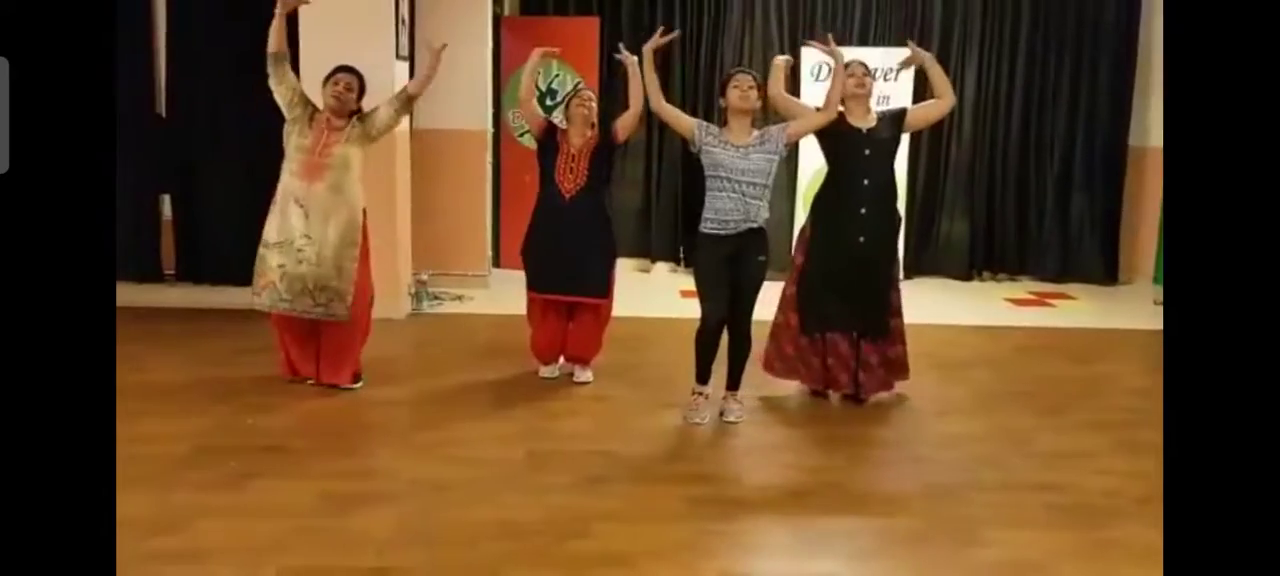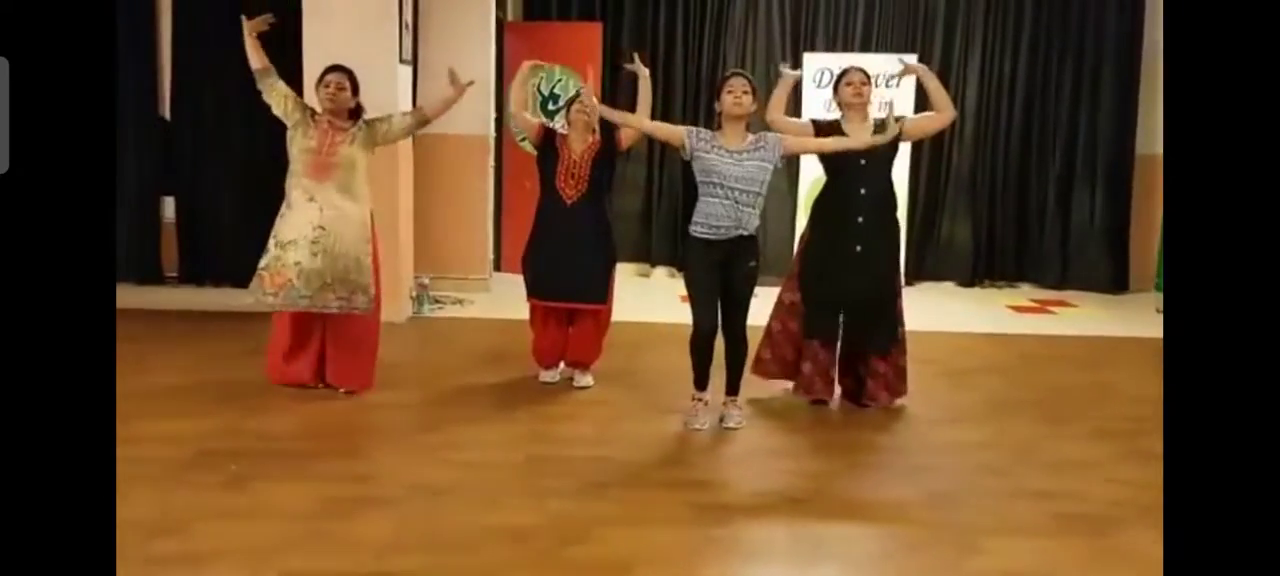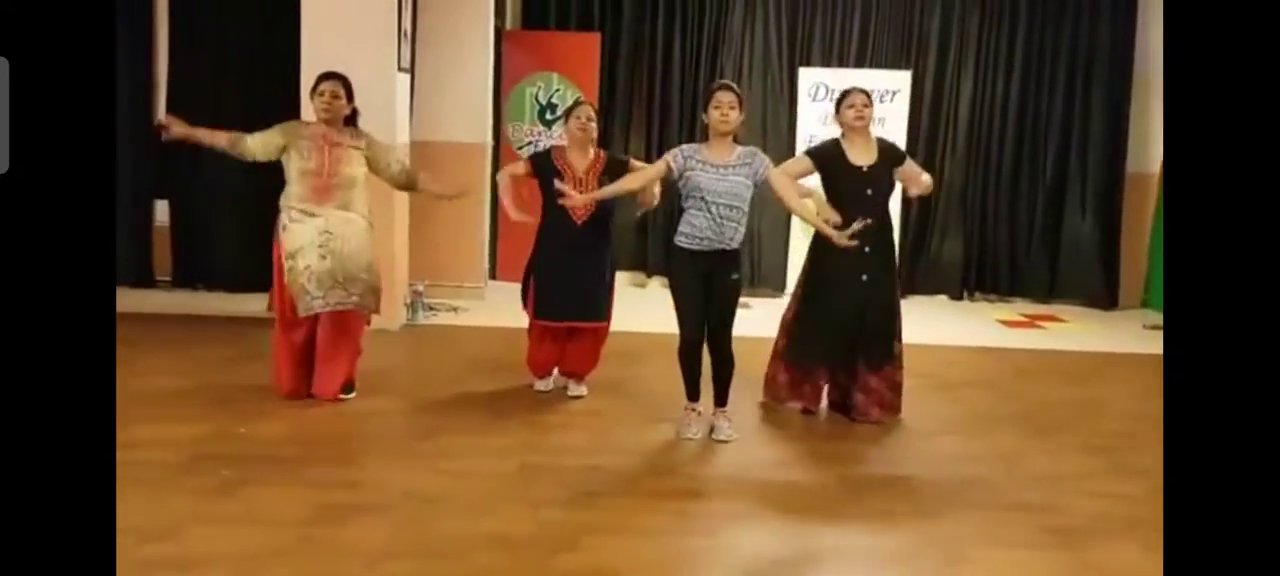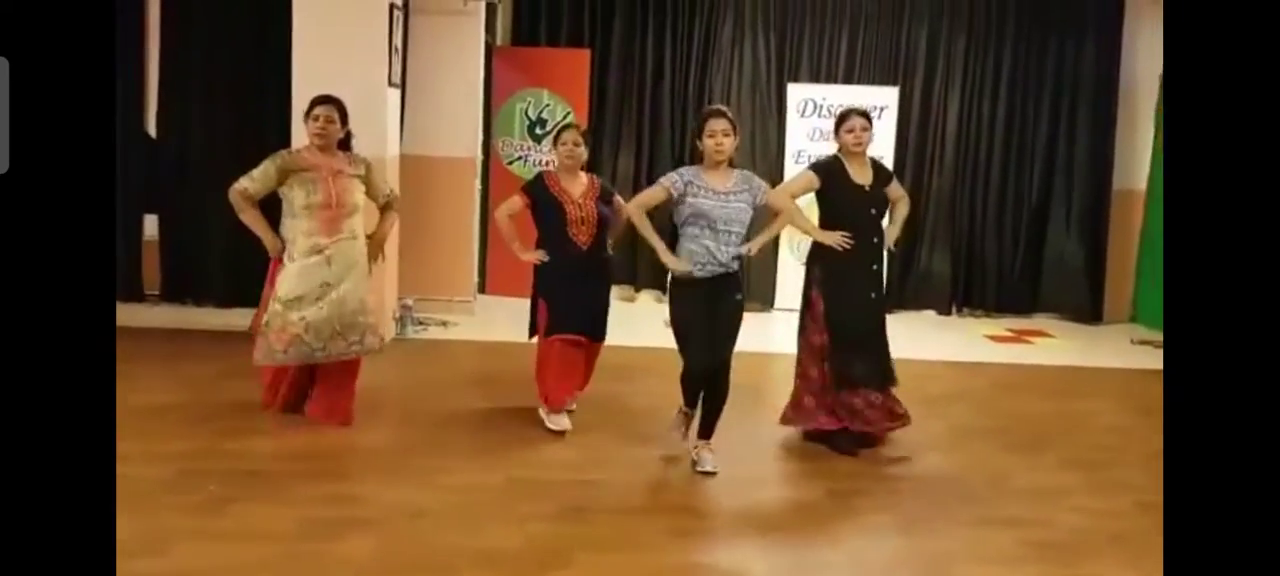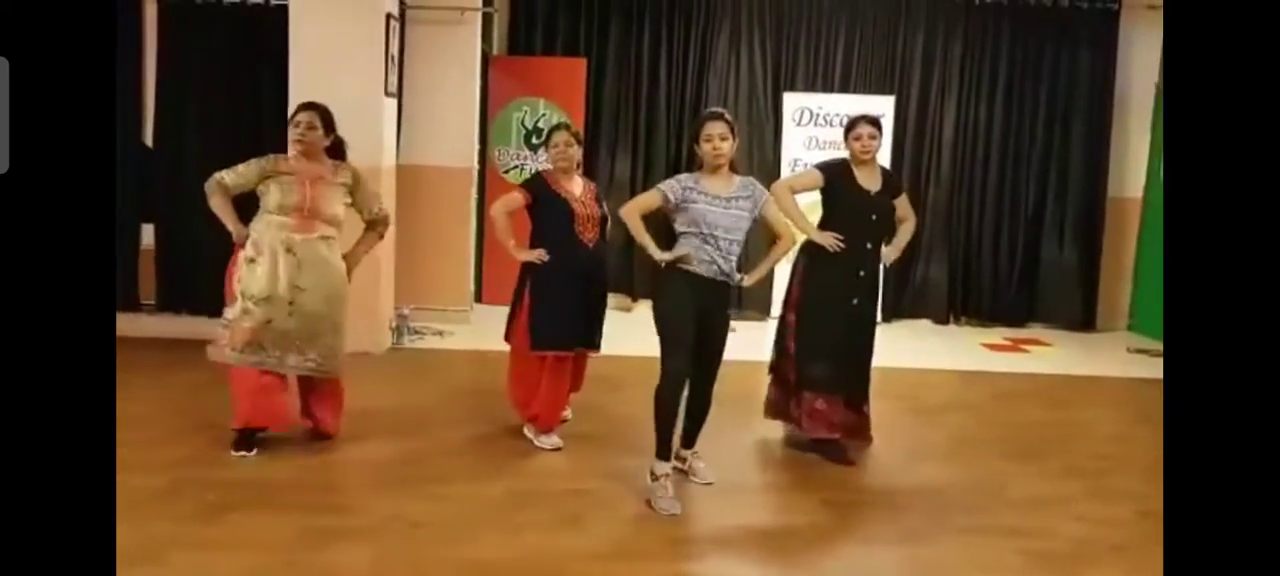
dt=0.5s
person 1, frame 1
left shoulder: (774, 138)
right shoulder: (705, 135)
left elbow: (827, 114)
right elbow: (658, 105)
left wrist: (837, 65)
right wrist: (648, 57)
left hip: (752, 242)
right hip: (712, 240)
left knee: (740, 321)
right knee: (713, 318)
left ankle: (733, 394)
right ankle: (700, 391)
person 1, frame 2
left shoulder: (769, 145)
right shoulder: (699, 140)
left elbow: (827, 144)
right elbow: (645, 125)
left wrist: (878, 138)
right wrist: (597, 107)
left hip: (743, 246)
right hip: (703, 244)
left knee: (735, 326)
right knee: (705, 324)
left ankle: (733, 399)
right ankle: (699, 397)
person 1, frame 3
left shoulder: (753, 160)
right shoulder: (687, 154)
left elbow: (790, 195)
right elbow: (642, 177)
left wrist: (828, 231)
right wrist: (590, 196)
left hip: (726, 259)
right hip: (686, 255)
left knee: (720, 337)
right knee: (691, 337)
left ankle: (721, 411)
right ankle: (692, 407)
person 1, frame 4
left shoulder: (748, 183)
right shoulder: (685, 178)
right elbow: (635, 207)
left wrist: (757, 242)
right wrist: (664, 252)
left hip: (728, 285)
right hip: (689, 283)
left knee: (719, 366)
right knee: (696, 364)
left ankle: (703, 443)
right ankle: (686, 411)
person 1, frame 5
left shoulder: (750, 189)
right shoulder: (683, 185)
left elbow: (785, 236)
right elbow: (630, 210)
left wrist: (753, 277)
right wrist: (656, 253)
left hip: (719, 292)
right hip: (680, 284)
left knee: (704, 379)
right knee: (675, 372)
left ankle: (686, 452)
right ankle: (660, 470)
person 2, frame 1
left shoulder: (362, 129)
right shoulder: (298, 115)
left elbow: (404, 100)
right elbow: (277, 67)
left wrist: (432, 62)
left hip: (339, 226)
right hip: (291, 222)
left knee: (342, 299)
right knee: (290, 296)
left ankle: (342, 370)
right ankle: (305, 367)
person 2, frame 2
left shoulder: (367, 132)
right shoulder: (299, 119)
left elbow: (416, 119)
right elbow: (267, 80)
left wrist: (455, 95)
right wrist: (249, 34)
left hip: (349, 226)
right hip: (301, 225)
left knee: (349, 301)
right knee: (299, 300)
left ankle: (345, 374)
right ankle: (302, 371)
person 2, frame 3
left shoulder: (363, 143)
right shoulder: (293, 134)
left elbow: (401, 174)
right elbow: (241, 143)
left wrist: (438, 191)
right wrist: (189, 132)
left hip: (347, 236)
right hip: (300, 236)
left knee: (345, 308)
right knee: (298, 312)
left ankle: (338, 380)
right ankle: (300, 382)
person 2, frame 4
left shoulder: (360, 167)
right shoulder: (285, 163)
left elbow: (390, 202)
right elbow: (240, 193)
left wrist: (380, 236)
right wrist: (268, 237)
left hip: (347, 267)
right hip: (298, 264)
left knee: (341, 338)
right knee: (292, 335)
left ankle: (329, 409)
right ankle: (288, 399)
person 2, frame 5
left shoulder: (347, 177)
right shoulder: (270, 166)
left elbow: (379, 219)
right elbow: (216, 185)
left wrist: (354, 256)
right wrist: (234, 227)
left hip: (319, 274)
right hip: (264, 267)
left knee: (316, 349)
right knee: (254, 344)
left ankle: (324, 420)
right ankle: (252, 424)
person 3, frame 1
left shoulder: (893, 122)
right shoulder: (826, 123)
left elbow: (946, 101)
right elbow: (777, 98)
left wrist: (926, 61)
right wrist: (780, 66)
left hip: (878, 230)
right hip: (831, 227)
left knee: (872, 306)
right knee: (826, 304)
left ankle: (863, 381)
right ankle: (821, 376)
person 3, frame 2
left shoulder: (891, 128)
right shoulder: (823, 131)
left elbow: (946, 114)
right elbow: (774, 120)
left wrist: (923, 74)
right wrist: (786, 81)
left hip: (877, 236)
right hip: (830, 234)
left knee: (871, 312)
right knee: (822, 310)
left ankle: (860, 385)
right ankle: (817, 384)
person 3, frame 3
left shoulder: (888, 152)
right shoulder: (827, 153)
left elbow: (922, 179)
right elbow: (779, 176)
left wrist: (923, 185)
left hip: (877, 255)
right hip: (834, 251)
left knee: (872, 330)
right knee: (824, 323)
left ankle: (848, 396)
right ankle: (808, 392)
person 3, frame 4
left shoulder: (879, 171)
right shoulder: (826, 170)
left elbow: (902, 200)
right elbow: (779, 196)
left wrist: (892, 233)
right wrist: (817, 233)
left hip: (870, 272)
right hip: (834, 270)
left knee: (865, 345)
right knee: (839, 346)
left ankle: (862, 421)
right ankle: (832, 425)
person 3, frame 5
left shoulder: (889, 182)
right shoulder: (833, 172)
left elbow: (907, 220)
right elbow: (781, 188)
left wrist: (894, 249)
right wrist: (810, 231)
left hip: (864, 277)
right hip: (824, 271)
left knee: (853, 352)
right knee: (821, 347)
left ankle: (845, 425)
right ankle: (822, 431)
person 4, frame 1
left shoulder: (605, 144)
right shoulder: (550, 139)
left elbow: (636, 109)
right elbow: (527, 100)
left wrist: (634, 64)
right wrist: (535, 60)
left hip: (591, 238)
right hip: (549, 237)
left knee: (589, 303)
right knee: (548, 302)
left ankle: (581, 361)
right ankle: (549, 358)
person 4, frame 2
left shoulder: (606, 148)
right shoulder: (549, 143)
left elbow: (641, 122)
right elbow: (517, 112)
left wrist: (644, 78)
right wrist: (524, 72)
left hip: (592, 241)
right hip: (551, 239)
left knee: (590, 307)
right knee: (549, 305)
left ankle: (581, 364)
right ankle: (549, 362)
person 4, frame 3
left shoulder: (609, 162)
right shoulder: (547, 159)
right elbow: (505, 174)
left wrist: (651, 193)
right wrist: (513, 209)
left hip: (594, 254)
right hip: (553, 252)
left knee: (590, 318)
right knee: (547, 316)
left ankle: (575, 374)
right ankle: (543, 371)
person 4, frame 4
left shoulder: (599, 187)
right shoulder: (541, 185)
left elbow: (622, 211)
right elbow: (502, 213)
left wrist: (606, 241)
right wrist: (521, 250)
left hip: (594, 277)
right hip: (555, 275)
left knee: (587, 342)
right knee: (558, 340)
left ankle: (567, 393)
right ankle: (553, 405)
person 4, frame 5
left shoulder: (590, 188)
right shoulder: (540, 184)
left elbow: (604, 221)
right elbow: (498, 210)
right wrist: (517, 250)
left hip: (587, 283)
right hip: (549, 279)
left knee: (574, 348)
right knee: (545, 350)
left ankle: (558, 404)
right ankle: (539, 422)
